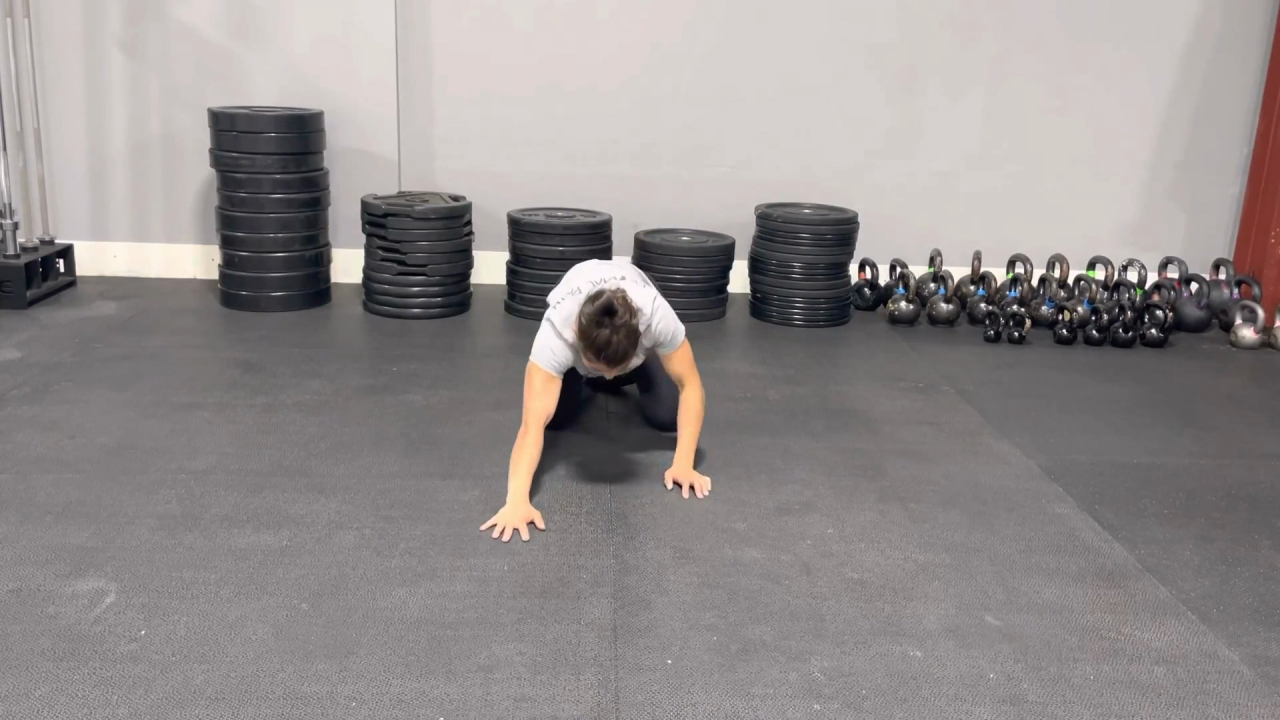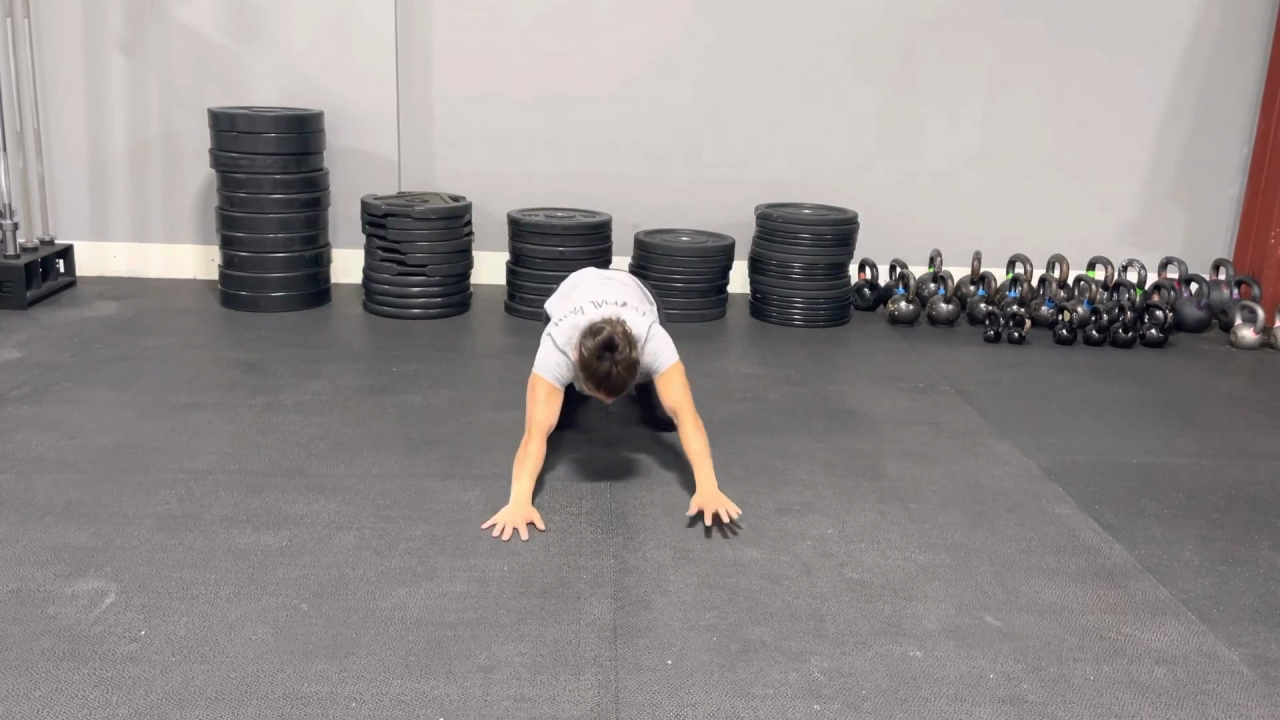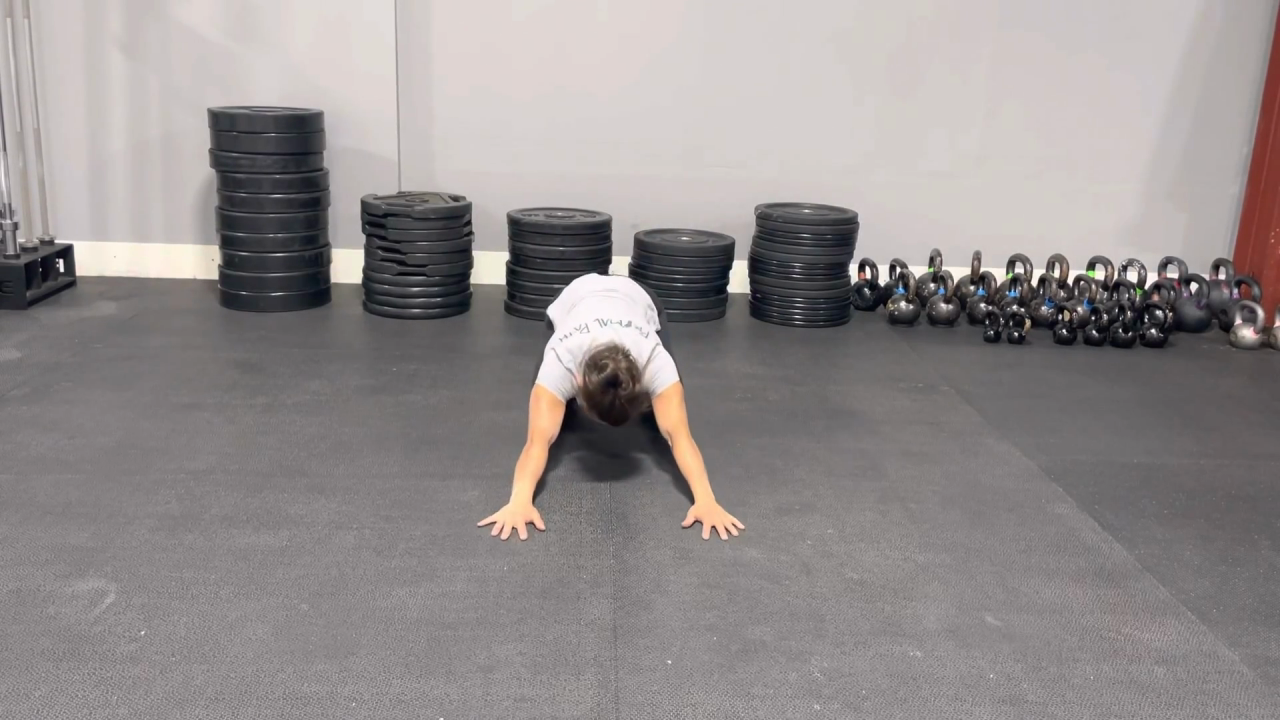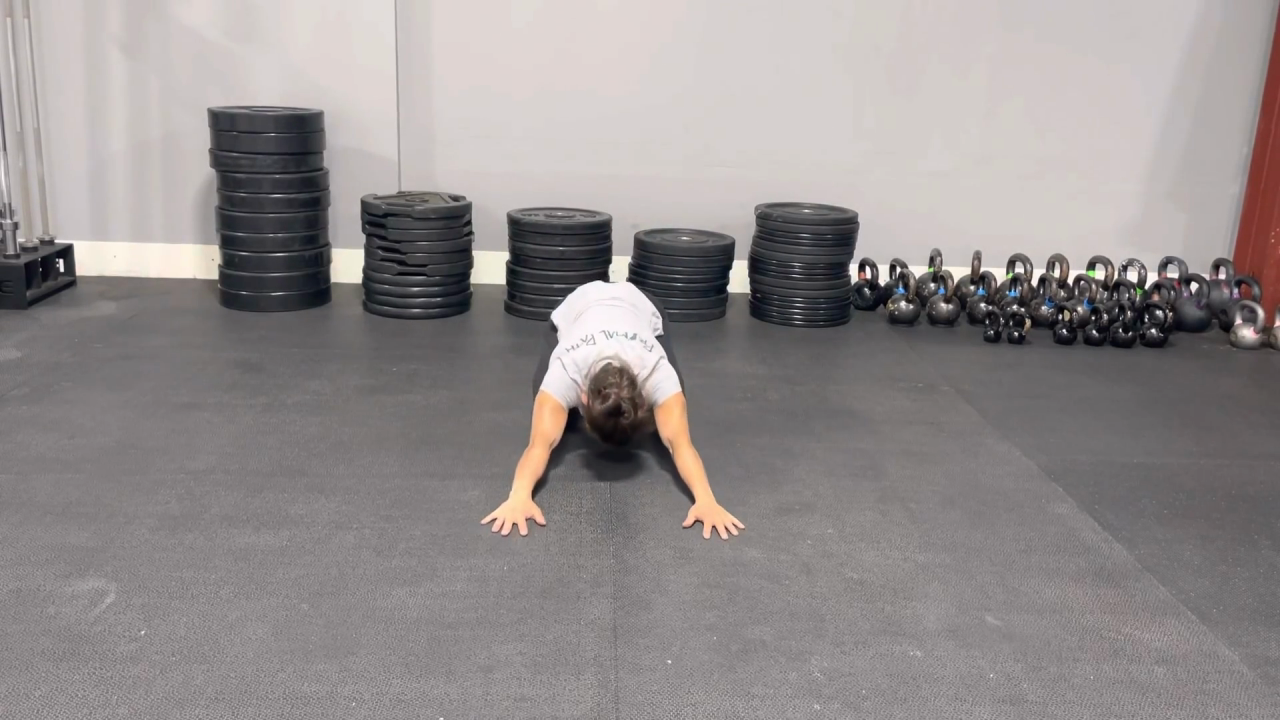
dt=0.3s
person 1, frame 1
left shoulder: (656, 315)
right shoulder: (557, 330)
left elbow: (690, 386)
right elbow: (533, 424)
left wrist: (683, 463)
right wrist: (516, 501)
right hip: (572, 304)
left knee: (665, 416)
right knee: (556, 416)
left ankle: (632, 375)
right ankle: (584, 376)
person 1, frame 2
left shoulder: (651, 339)
right shoulder: (558, 346)
left elbow: (685, 416)
right elbow: (536, 433)
left wrist: (708, 489)
right wrist: (519, 502)
left knee: (662, 417)
right knee: (556, 413)
left ankle: (642, 379)
right ankle: (569, 382)
person 1, frame 3
left shoulder: (653, 359)
right shoulder: (562, 360)
left elbow: (678, 435)
right elbow: (538, 441)
left wrist: (706, 500)
right wrist: (519, 502)
left knee: (665, 413)
right knee: (551, 413)
person 1, frame 4
left shoulder: (656, 372)
right shoulder: (568, 371)
left elbow: (679, 443)
right elbow: (540, 443)
left wrist: (706, 500)
right wrist: (519, 497)
left hip: (640, 307)
right hip: (576, 308)
left knee: (671, 407)
right knee: (550, 408)
